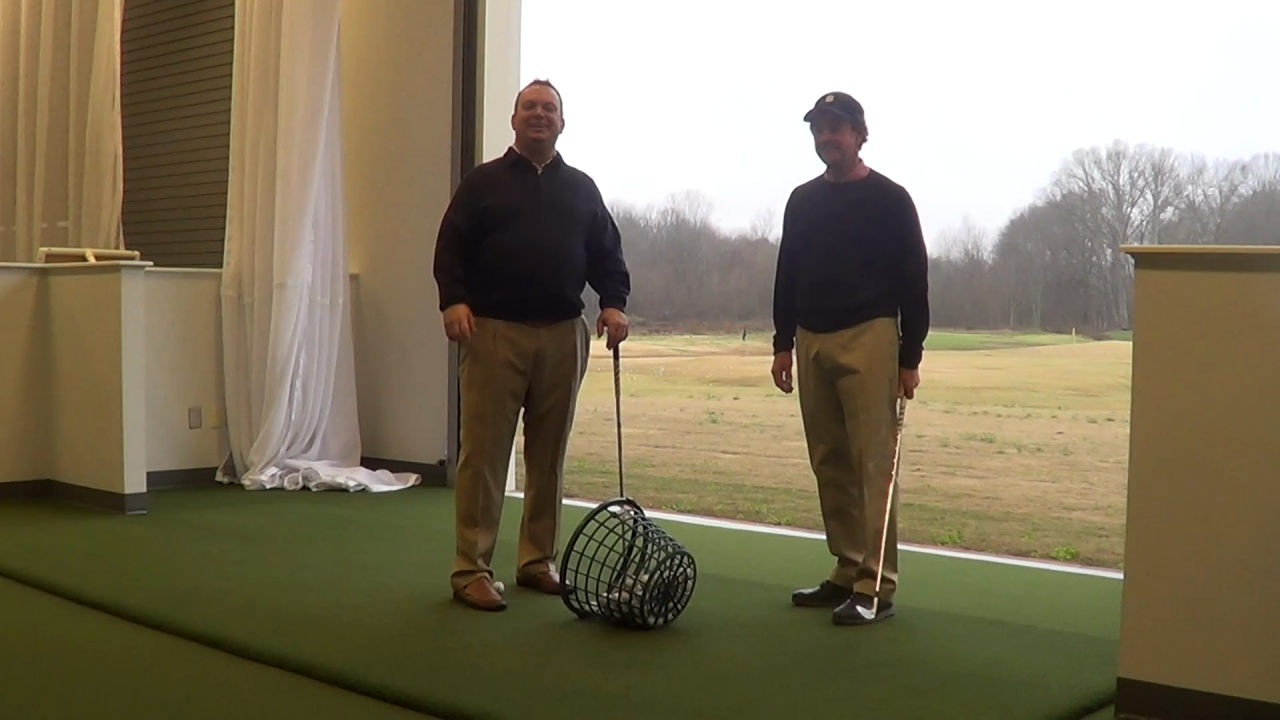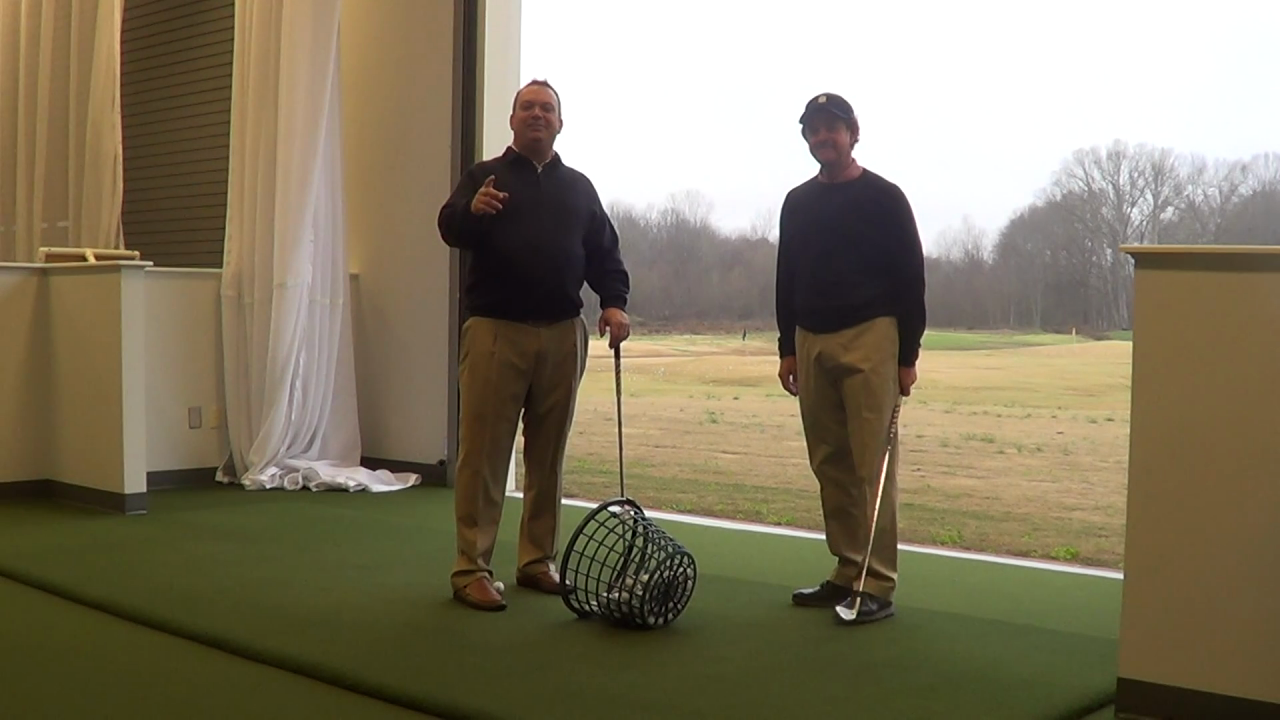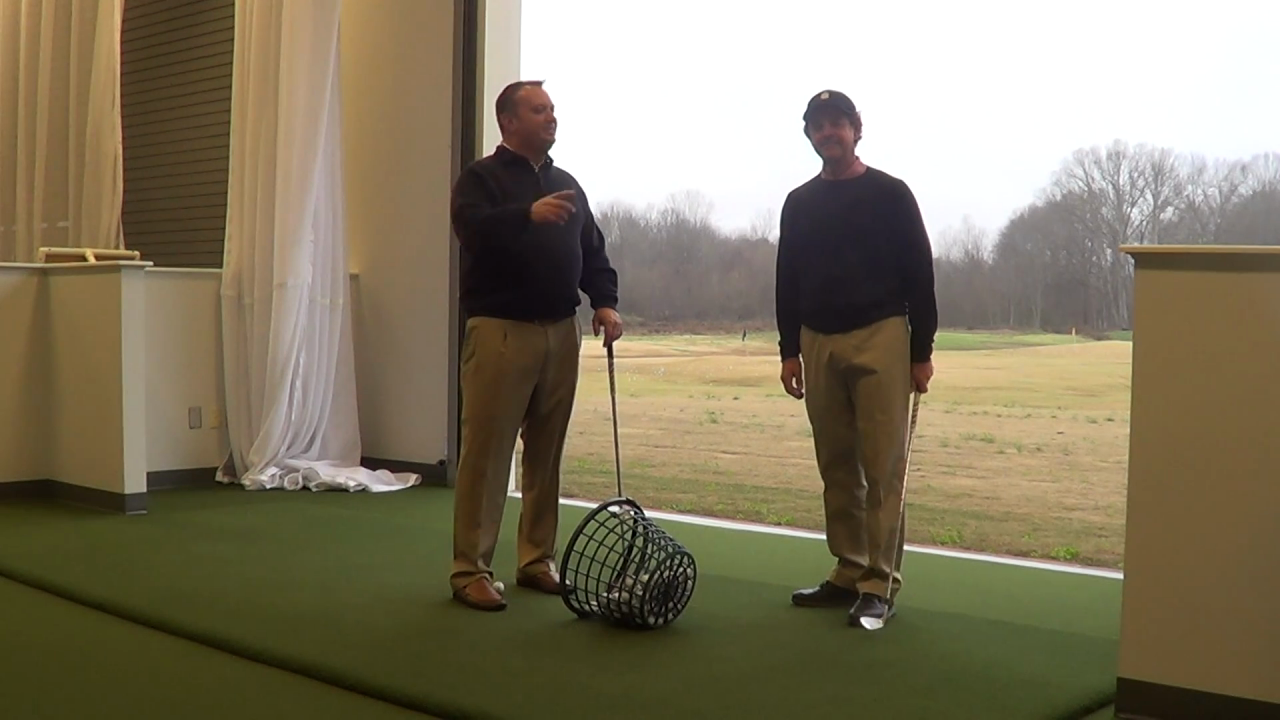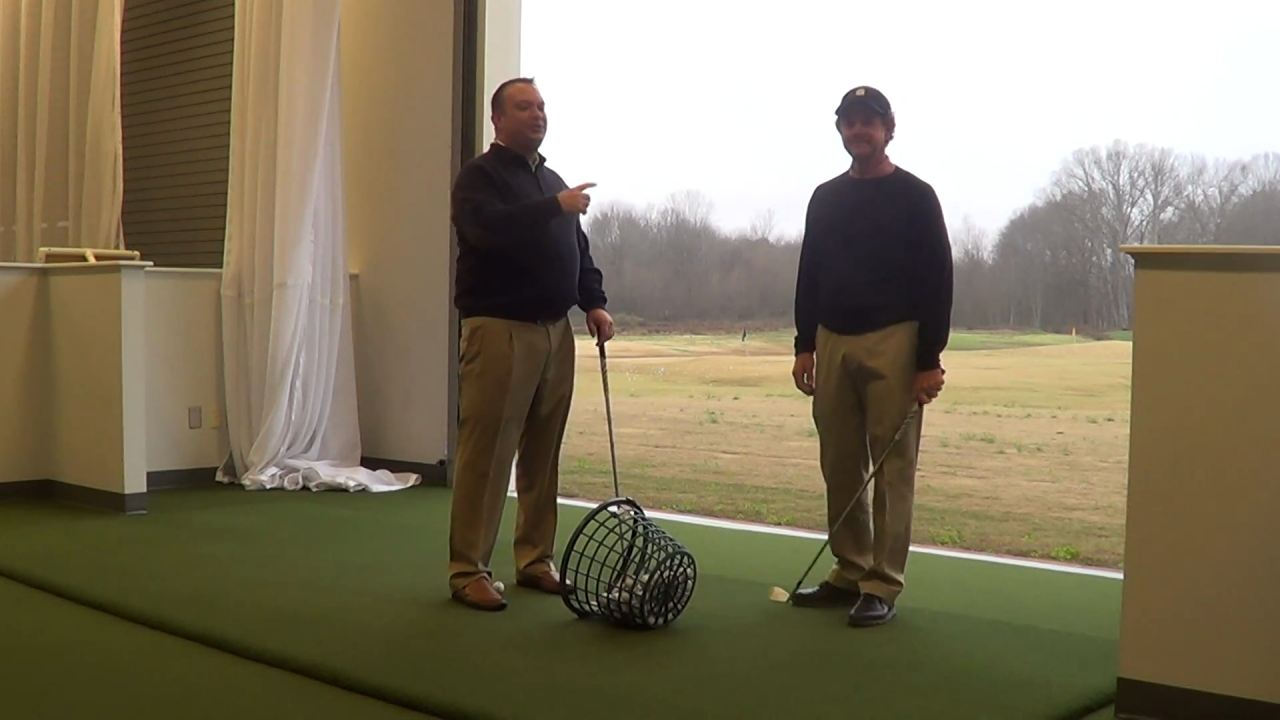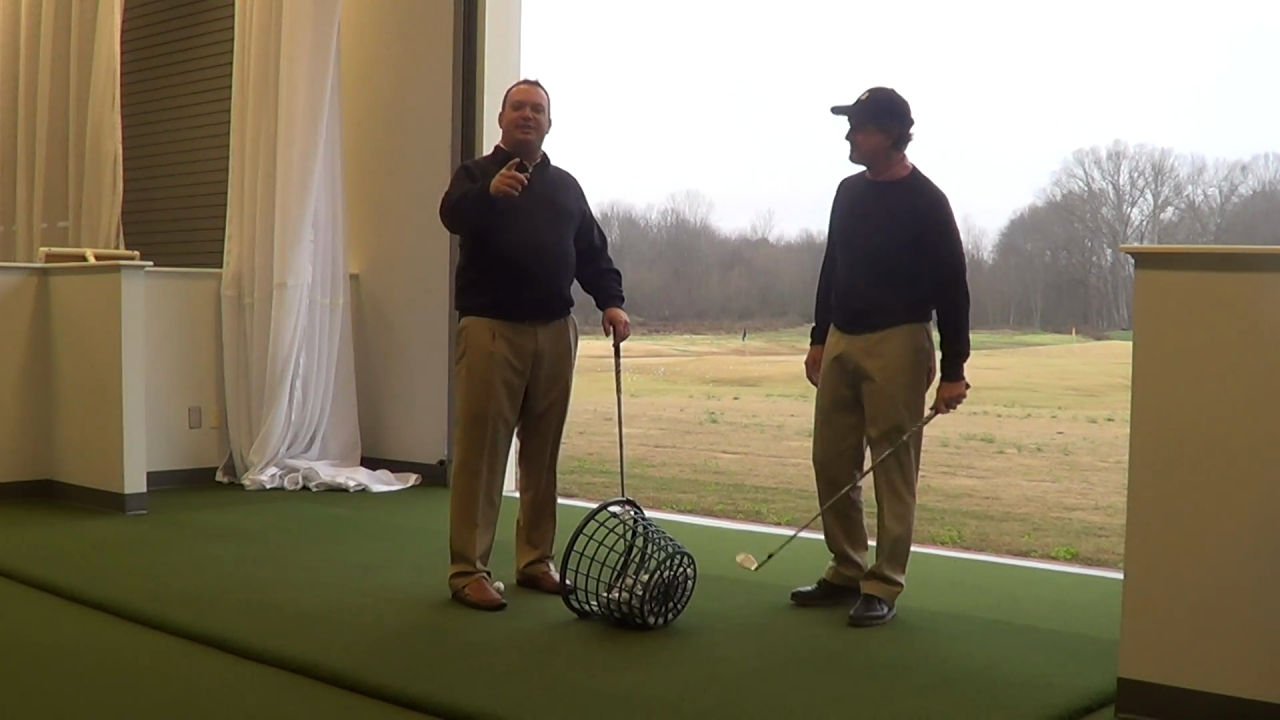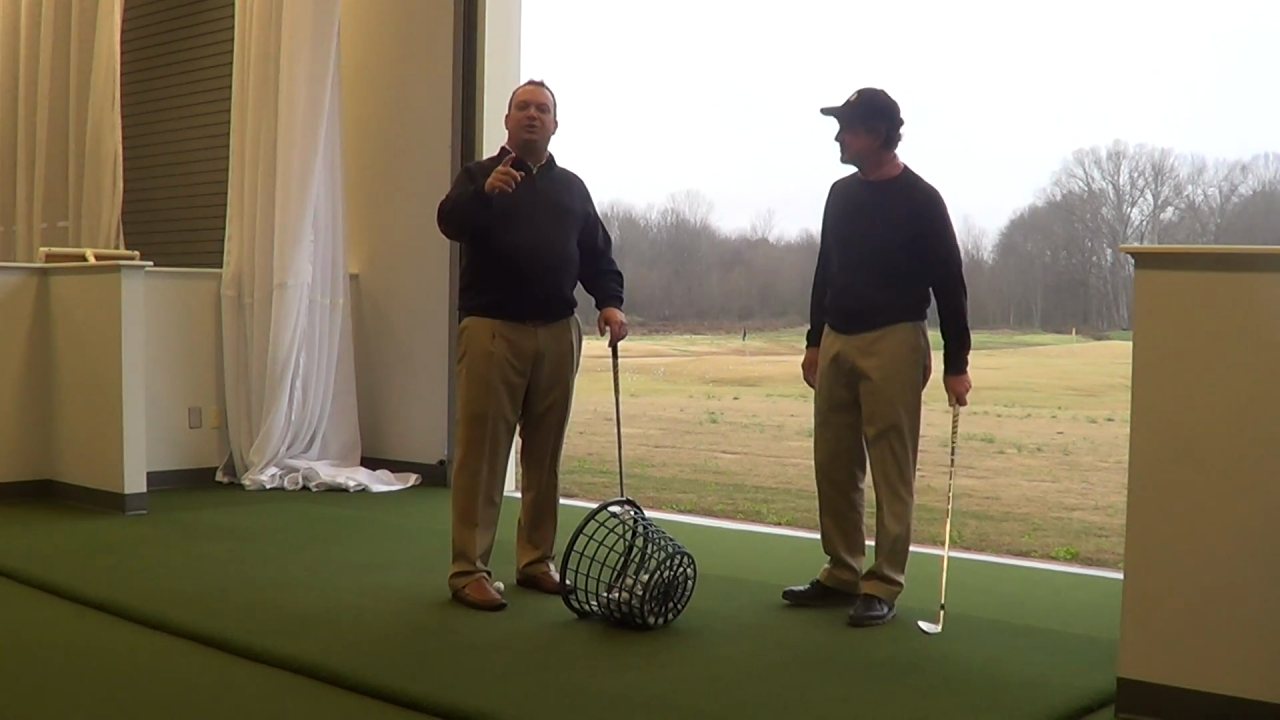
dt=0.5s
person 1, frame 1
left shoulder: (890, 199)
right shoulder: (802, 200)
left elbow: (913, 281)
right elbow: (788, 276)
left wrist: (911, 356)
right wrist: (783, 341)
left hip: (868, 339)
right hip: (813, 342)
left knee: (872, 463)
right knee: (830, 464)
left ankle: (876, 583)
right ankle: (847, 571)
person 1, frame 2
left shoulder: (884, 197)
right shoulder: (797, 202)
left elbow: (910, 278)
right elbow: (787, 279)
left wrist: (908, 354)
right wrist: (787, 346)
left hip: (869, 340)
right hip: (813, 343)
left knee: (872, 463)
right knee: (830, 464)
left ankle: (876, 583)
right ankle: (847, 571)
person 1, frame 3
left shoulder: (890, 194)
right shoulder: (799, 203)
left elbow: (919, 275)
right elbow: (787, 281)
left wrist: (922, 349)
right wrist: (789, 349)
left hip: (880, 339)
right hip: (820, 344)
left knee: (883, 465)
right knee: (836, 466)
left ankle: (880, 582)
right ankle: (848, 572)
person 1, frame 4
left shoulder: (915, 197)
right shoulder: (825, 197)
left elbow: (937, 282)
right elbow: (809, 276)
left wrist: (929, 359)
right wrist: (805, 344)
left hip: (894, 343)
right hip: (834, 344)
left knee: (892, 468)
right knee: (839, 467)
left ankle: (882, 584)
right ankle: (849, 572)
person 1, frame 5
left shoulder: (926, 203)
right shoulder: (848, 192)
left elbow: (951, 288)
left wrist: (953, 369)
right wrist: (819, 336)
left hip: (897, 345)
right hip: (842, 342)
left knee: (893, 469)
right knee: (831, 461)
left ankle: (883, 584)
right ankle: (846, 570)
person 1, frame 6
left shoulder: (920, 200)
right shoulder: (840, 194)
left elbow: (949, 284)
left wrist: (955, 363)
right wrist: (815, 339)
left hip: (893, 344)
right hip: (837, 343)
left knee: (891, 469)
right knee: (833, 465)
left ankle: (882, 584)
right ankle: (842, 573)
person 2, frame 1
left shoulder: (581, 186)
right shoulder: (484, 181)
left elbow: (607, 251)
right elbow: (451, 245)
left wrist: (614, 302)
right wrist: (454, 299)
left hip: (563, 335)
right hip: (494, 333)
left knee: (549, 455)
right knee: (483, 452)
left ankle: (538, 560)
right ankle: (471, 568)
person 2, frame 2
left shoulder: (578, 186)
right shoulder: (483, 176)
left elbow: (605, 250)
right elbow: (451, 228)
left wrist: (614, 301)
right wrist: (472, 210)
left hip: (563, 334)
right hip: (495, 331)
left knee: (548, 454)
right knee: (483, 452)
left ankle: (538, 560)
right ankle: (471, 569)
person 2, frame 3
left shoulder: (566, 184)
right shoulder: (482, 176)
left elbow: (592, 250)
right elbow: (470, 229)
left wrist: (605, 301)
right wrist: (527, 213)
left hip: (560, 332)
right hip: (499, 331)
left knee: (547, 453)
right knee: (486, 451)
left ankle: (537, 559)
right ankle: (470, 569)
person 2, frame 4
left shoulder: (553, 180)
right shoulder: (479, 174)
left elbow: (577, 249)
right elbow: (485, 232)
left wrist: (594, 302)
right wrist: (551, 208)
left hip: (555, 331)
right hip: (497, 330)
left knee: (543, 452)
right knee: (486, 452)
left ankle: (535, 559)
right ankle: (468, 569)
person 2, frame 5
left shoulder: (565, 184)
right shoulder: (476, 174)
left elbow: (592, 251)
right elbow: (453, 215)
left wrist: (611, 301)
right wrist: (491, 192)
left hip: (555, 332)
right hip: (490, 330)
left knee: (543, 452)
right knee: (480, 452)
left ankle: (536, 559)
right ankle: (468, 570)
person 2, frame 6
left shoulder: (572, 187)
right shoulder: (479, 175)
left elbow: (597, 252)
right elbow: (451, 220)
left wrist: (610, 301)
right wrist: (489, 190)
left hip: (558, 332)
right hip: (491, 329)
left knee: (545, 452)
right knee: (482, 450)
left ankle: (537, 559)
right ankle: (468, 569)
